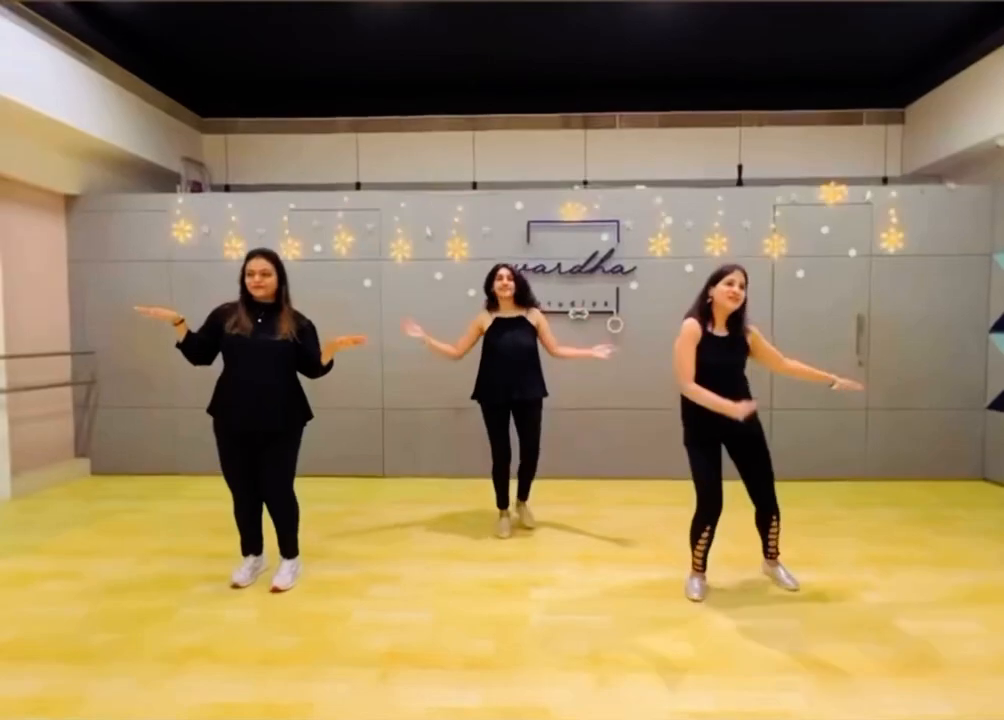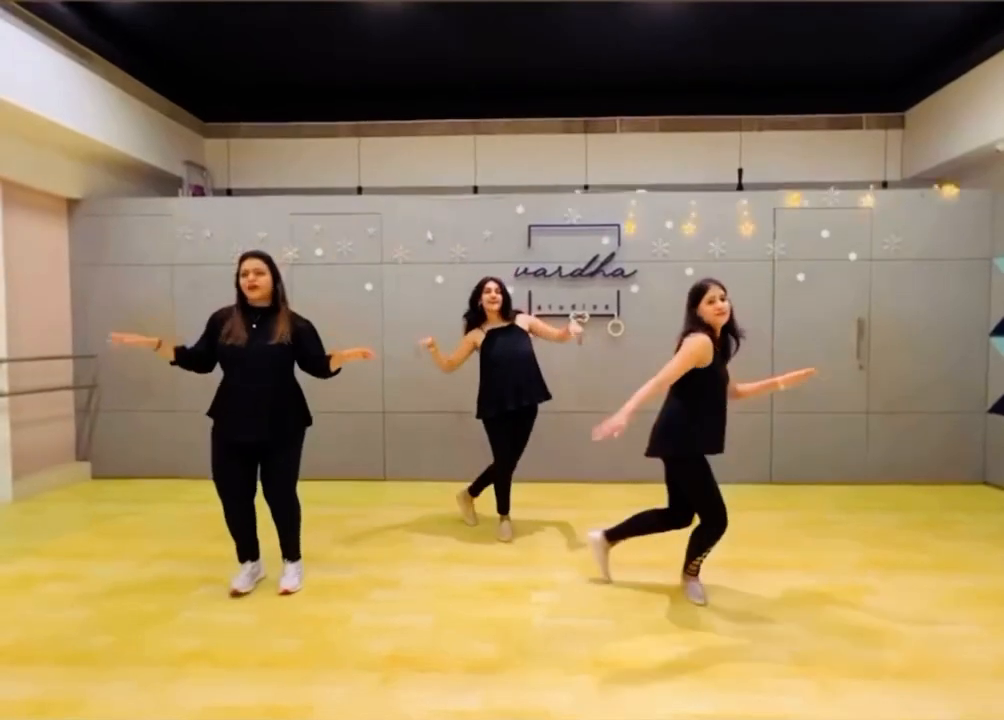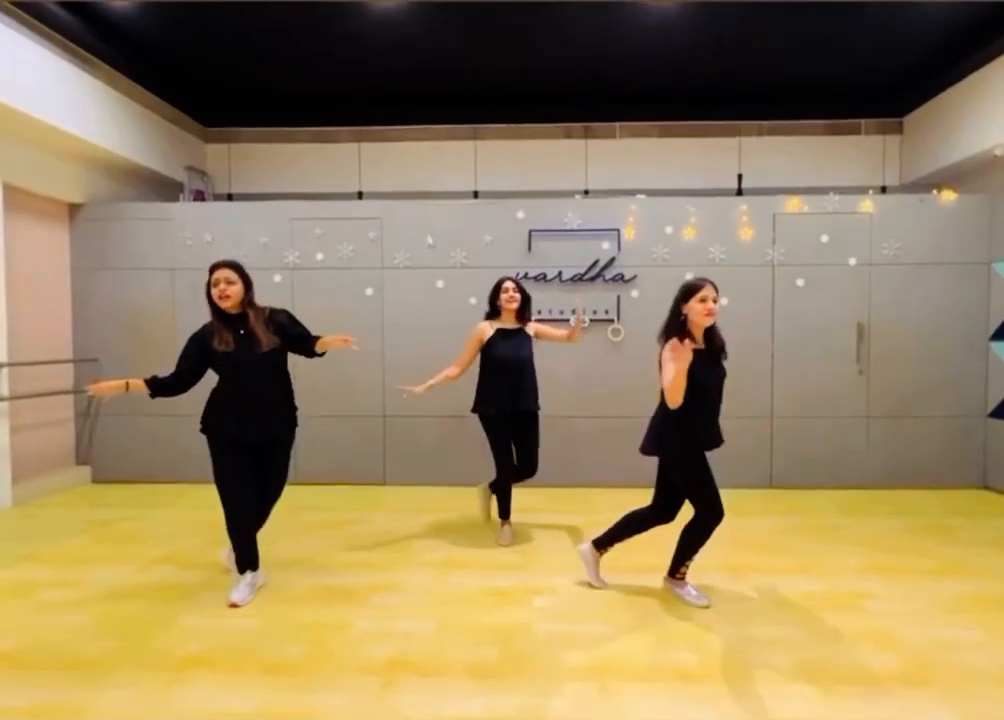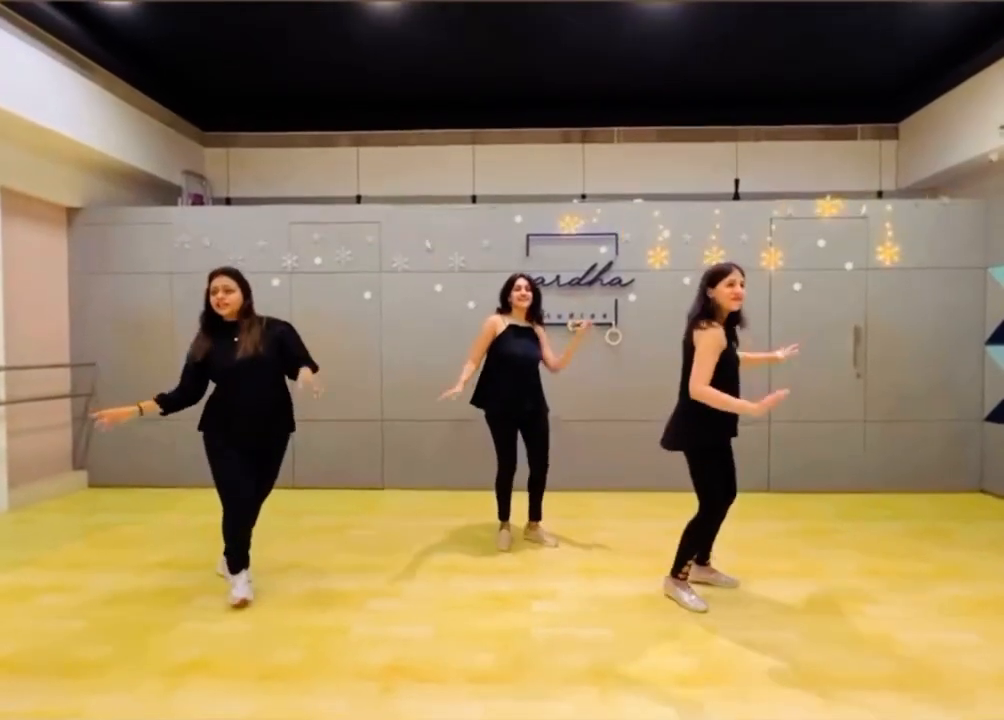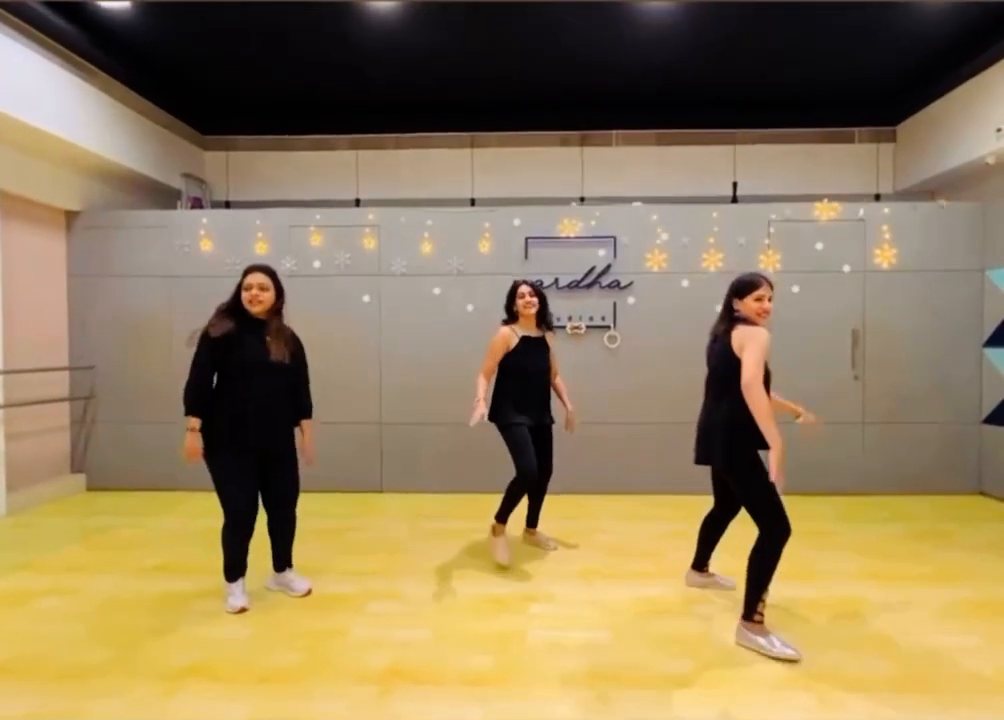
dt=0.3s
person 1, frame 1
left shoulder: (744, 332)
right shoulder: (692, 328)
left elbow: (781, 364)
right elbow: (687, 385)
left wrist: (833, 379)
right wrist: (727, 407)
left hip: (743, 425)
right hip: (702, 428)
left knee: (765, 496)
right knee: (710, 503)
left ankle: (771, 561)
right ankle: (696, 572)
person 1, frame 2
left shoulder: (719, 343)
right shoulder: (700, 341)
left elbow: (731, 392)
right elbow: (662, 380)
left wrist: (780, 382)
right wrist: (625, 413)
left hip: (686, 441)
right hip: (681, 442)
left knee: (680, 514)
right knee: (714, 518)
left ankle: (606, 538)
right ankle: (690, 575)
person 1, frame 3
left shoulder: (712, 343)
right shoulder: (676, 347)
right elbow: (673, 400)
right wrist: (680, 365)
left hip: (689, 440)
right hip: (676, 440)
left knee: (664, 510)
right knee: (710, 511)
left ankle: (596, 548)
right ankle: (676, 578)
person 1, frame 4
left shoulder: (719, 328)
right shoulder: (710, 331)
right elbow: (698, 389)
left wrist: (774, 356)
right wrist: (753, 407)
left hip: (707, 428)
right hip: (699, 429)
left knee: (722, 495)
right knee: (715, 503)
left ankle: (699, 564)
right ankle: (677, 579)
person 1, frame 5
left shoulder: (725, 335)
right shoulder: (754, 335)
right elbow: (751, 386)
left wrist: (793, 408)
right wrist: (775, 443)
left hip: (719, 437)
right hip: (734, 439)
left knee: (726, 506)
right knee: (776, 528)
left ankle: (699, 570)
right ankle: (751, 625)
person 2, frame 1
left shoulder: (296, 323)
right shoulder: (226, 316)
left elbow: (313, 368)
right elbow: (199, 354)
left wrist: (334, 346)
right wrist: (177, 322)
left hip: (281, 422)
right hip: (232, 420)
left knee: (277, 489)
right knee: (243, 491)
left ankle: (289, 559)
right ankle: (252, 557)
person 2, frame 2
left shoulder: (293, 325)
right shoulder: (224, 321)
left elbow: (318, 366)
right elbow: (200, 360)
left wrist: (346, 357)
right wrist: (156, 345)
left hip: (282, 425)
right hip: (232, 425)
left knee: (281, 495)
right knee: (233, 494)
left ankle: (292, 563)
right ankle: (249, 564)
person 2, frame 3
left shoulder: (276, 322)
right shoulder: (207, 336)
left elbow: (306, 344)
right elbow: (178, 382)
left wrist: (328, 342)
right wrist: (124, 385)
left hip: (277, 425)
right hip: (228, 430)
left knee: (269, 493)
right knee: (237, 501)
left ankle: (240, 548)
right ankle: (248, 572)
person 2, frame 4
left shoulder: (276, 331)
right shoulder: (206, 343)
left elbow: (300, 364)
right elbow: (187, 393)
left wrist: (306, 373)
right wrist: (135, 410)
left hip: (272, 431)
right hip: (225, 434)
left knee: (254, 497)
right knee: (237, 501)
left ankle: (233, 557)
right ankle: (237, 572)
person 2, frame 5
left shoulder: (289, 340)
right shoulder: (222, 332)
left elbow: (299, 389)
right elbow: (199, 383)
left wrist: (305, 429)
right wrist: (193, 429)
left hip: (277, 439)
right hip: (228, 439)
left knee: (284, 506)
right knee: (240, 511)
left ankle: (282, 572)
right ankle: (234, 581)
person 3, frame 1
left shoulder: (533, 315)
right shoulder: (484, 318)
left elbow: (556, 349)
right elbow: (457, 351)
left wrist: (591, 352)
right wrist: (424, 337)
left hip: (528, 394)
right hip: (493, 396)
left knee: (530, 453)
right knee: (500, 454)
left ankle: (522, 503)
right ankle: (503, 512)
person 3, frame 2
left shoulder: (522, 321)
right shoulder: (477, 334)
left elbow: (559, 336)
right elbow: (449, 365)
left wrist: (571, 328)
right wrist: (433, 347)
left hip: (526, 404)
right hip: (496, 407)
left knee: (508, 461)
right knee: (505, 462)
left ankle: (469, 496)
right ankle: (504, 517)
person 3, frame 3
left shoulder: (530, 328)
right shoulder: (484, 329)
left elbow: (569, 337)
right elbow: (458, 368)
left wrist: (577, 324)
right wrist: (425, 386)
left hip: (524, 407)
right hip: (493, 407)
left knee: (528, 466)
right knee: (506, 464)
left ankle: (491, 489)
right ankle: (505, 521)
person 3, frame 4
left shoulder: (536, 330)
right shoulder: (495, 322)
left elbow: (555, 365)
right elbow: (473, 361)
left wrist: (577, 338)
right wrist: (460, 384)
left hip: (532, 405)
right hip: (499, 405)
left knee: (540, 464)
right knee: (507, 465)
left ankle: (534, 524)
right ankle: (503, 525)
person 3, frame 5
left shoulder: (545, 335)
right shoulder: (506, 334)
left elbow: (554, 375)
right elbow: (485, 374)
left wrist: (567, 405)
right wrist: (480, 402)
left hip: (540, 415)
right hip: (512, 414)
left knee: (544, 473)
right knee: (528, 472)
left ankle: (531, 530)
right ankle: (498, 526)
